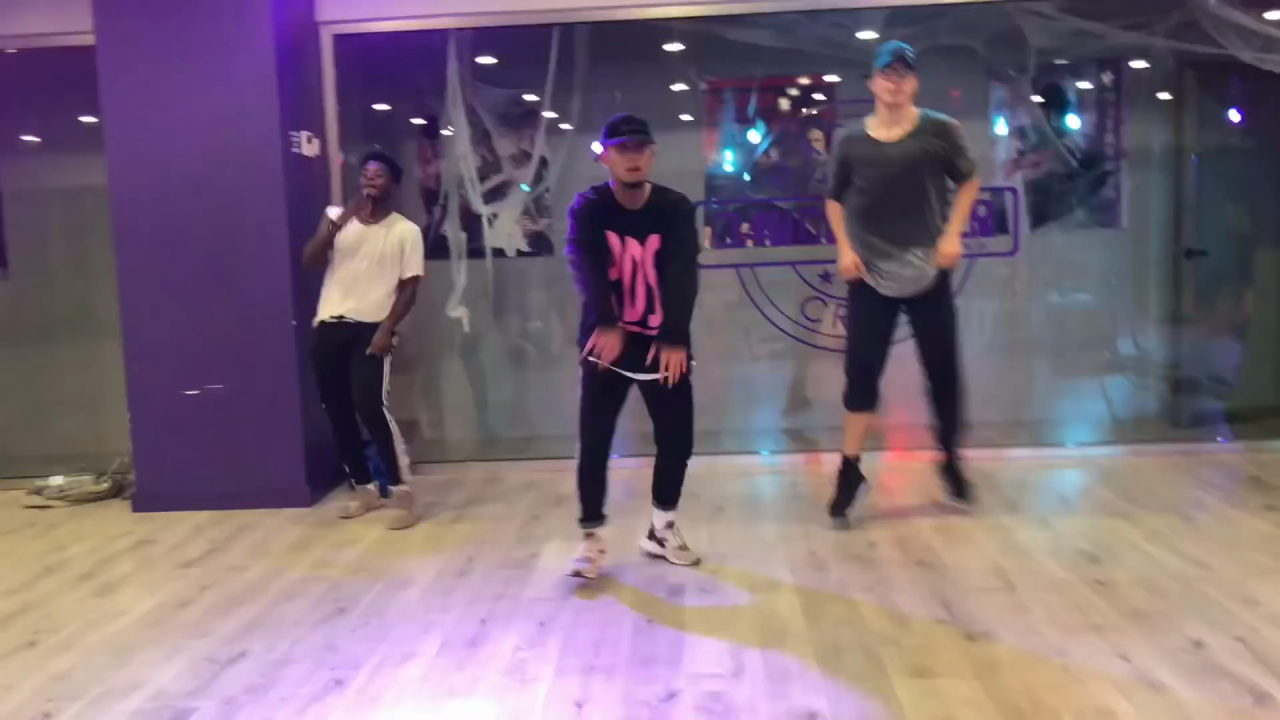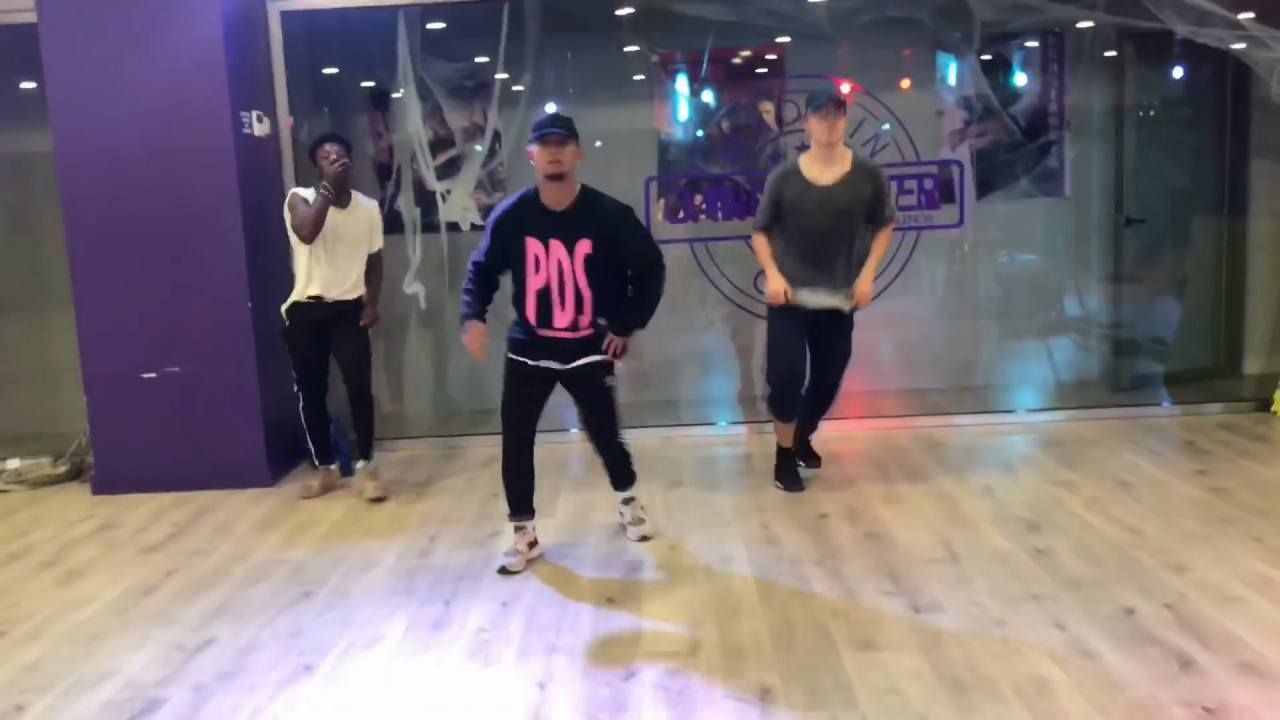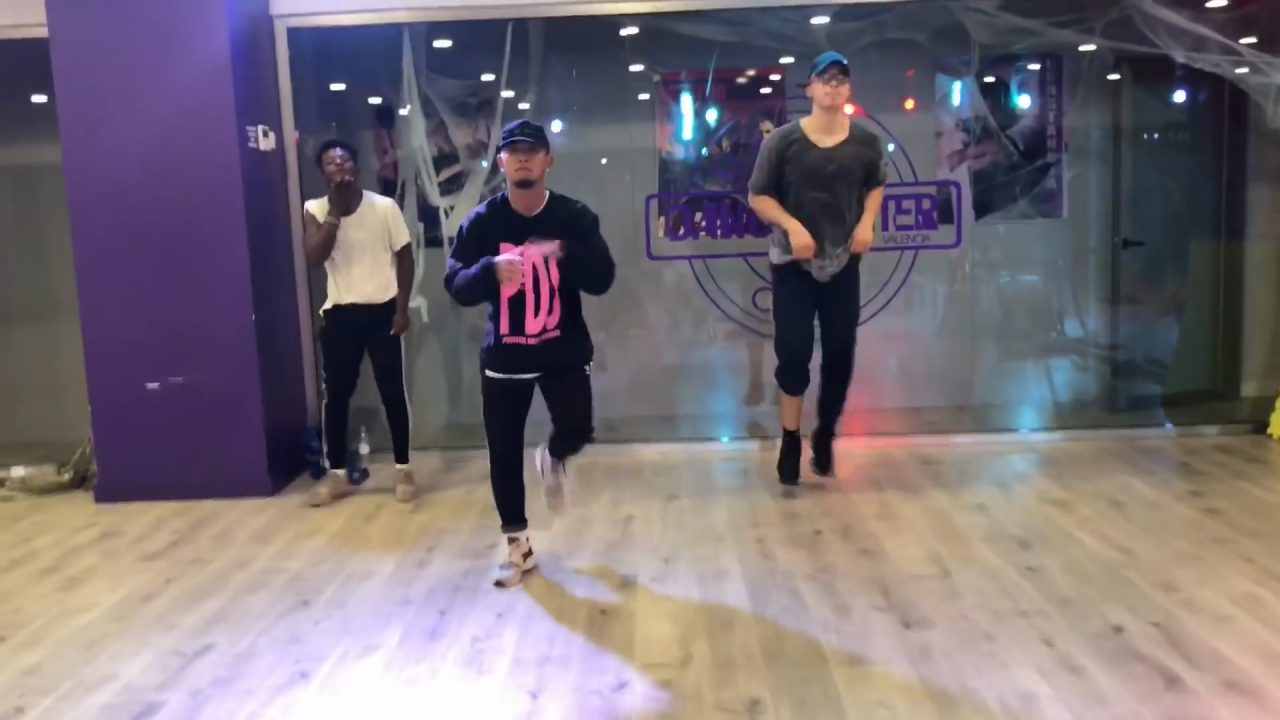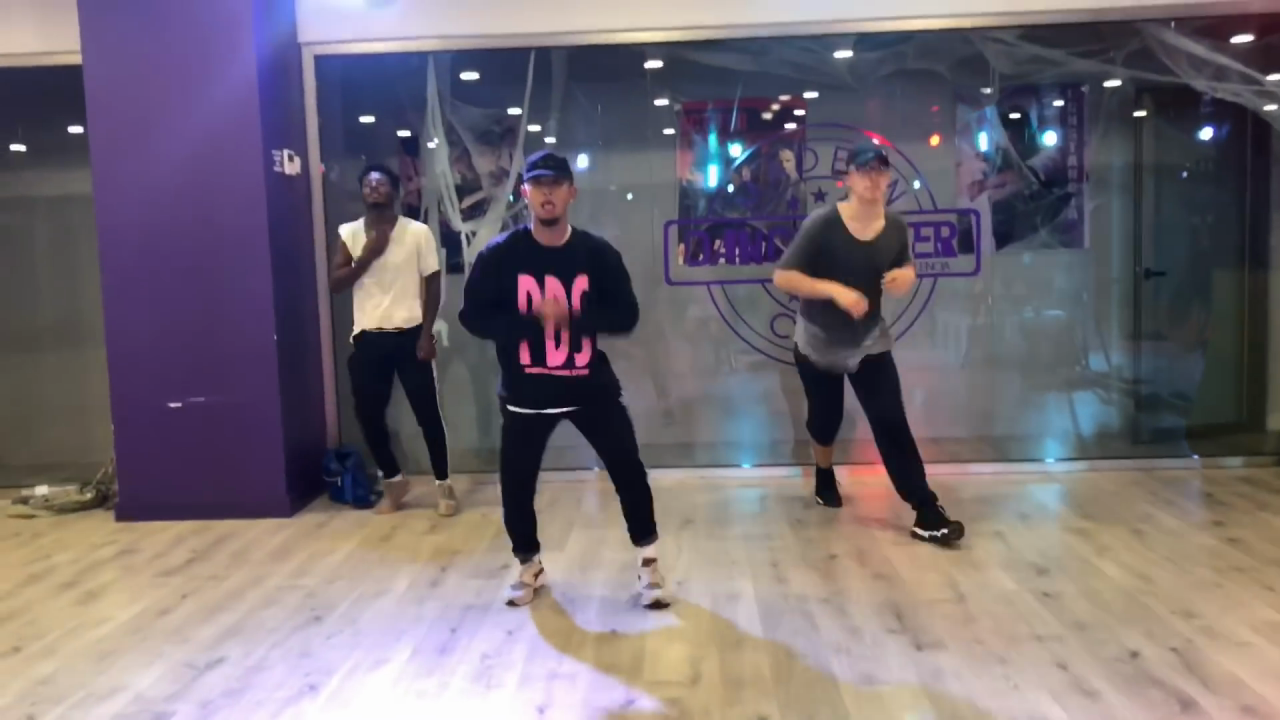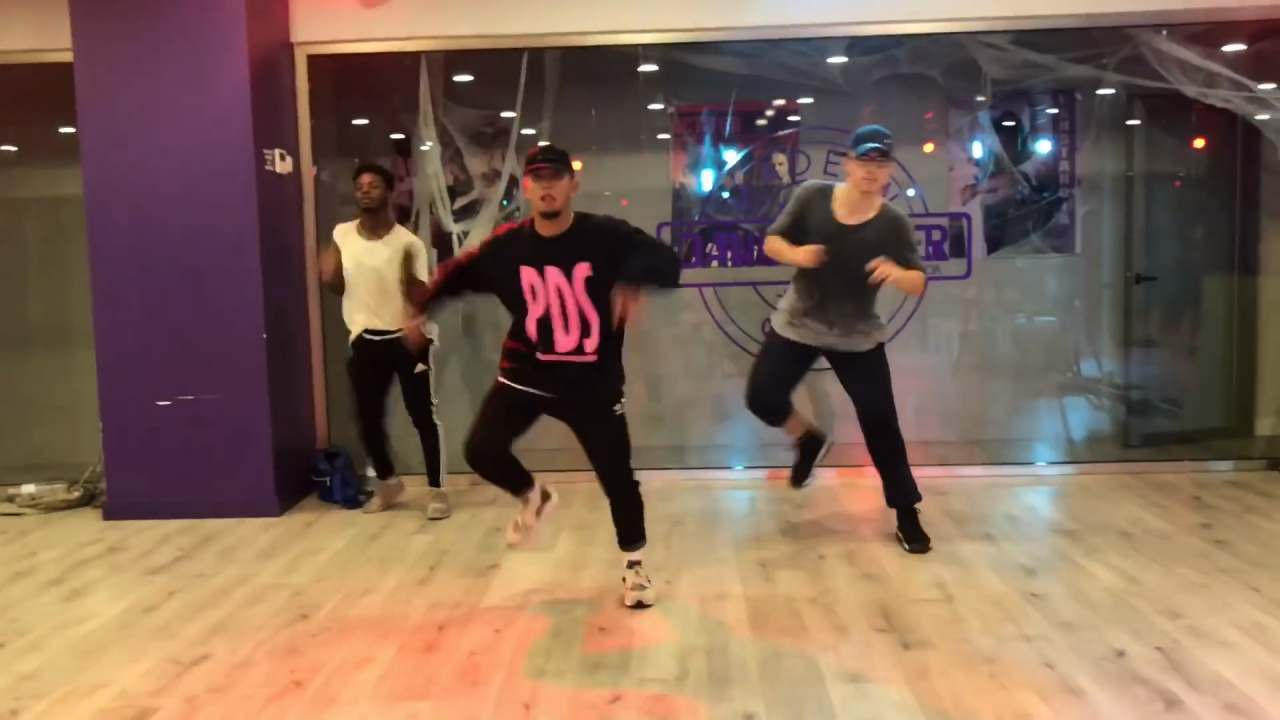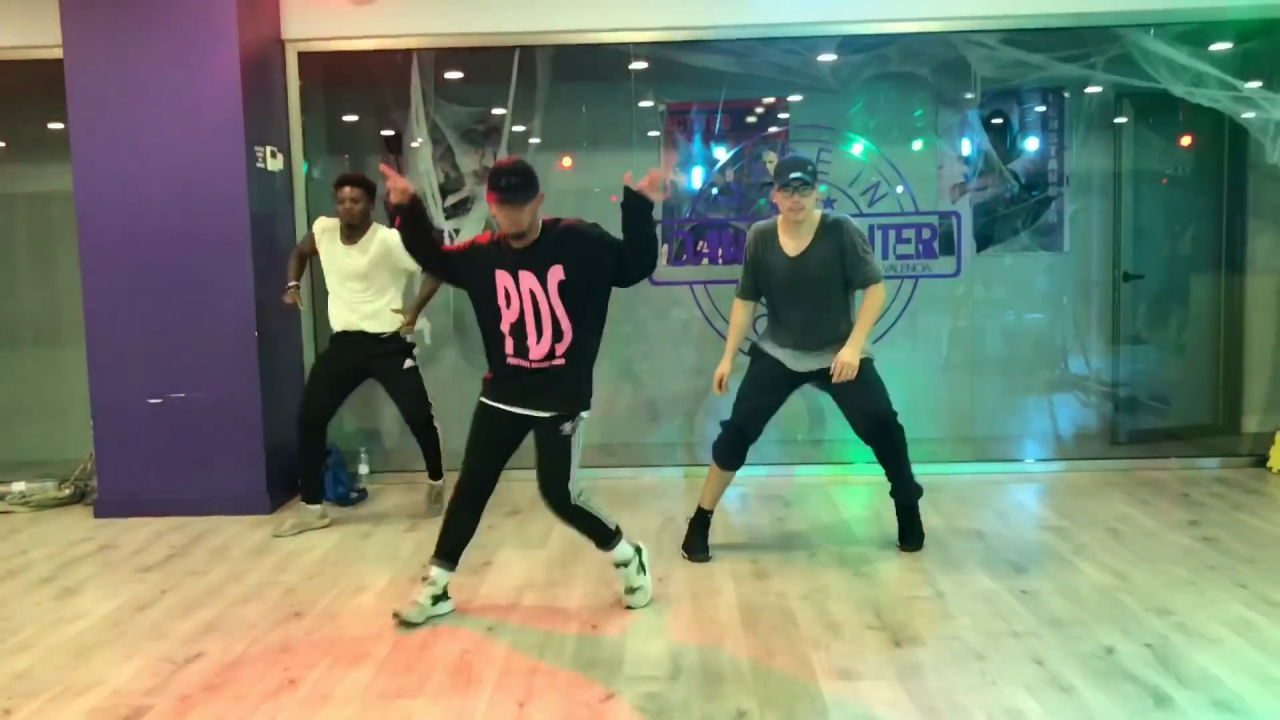
dt=0.3s
person 1, frame 1
left shoulder: (676, 210)
right shoulder: (588, 207)
left elbow: (682, 276)
right elbow: (585, 267)
left wrist: (676, 339)
right wrist: (603, 326)
left hip: (662, 346)
right hip: (607, 346)
left knee: (677, 439)
right knee: (595, 441)
left ankle: (661, 530)
right ankle: (593, 539)
person 1, frame 2
left shoulder: (610, 215)
right shoulder: (511, 215)
left elbow: (650, 270)
right elbow: (483, 270)
left wrist: (627, 326)
right wrist: (473, 315)
left hip: (590, 349)
right hip: (530, 348)
left knee: (605, 436)
right knee: (515, 439)
left ankle: (627, 502)
right ankle: (523, 533)
person 1, frame 3
left shoulder: (572, 215)
right shoulder: (481, 221)
left elbow: (600, 280)
right elbow: (458, 286)
left wrist: (576, 256)
right wrist: (496, 267)
left hip: (563, 350)
right hip: (504, 355)
left knee: (576, 430)
right knee: (504, 453)
left ankle: (553, 463)
right ankle: (517, 546)
person 1, frame 4
left shoulder: (598, 253)
right shoulder: (500, 255)
left elbow: (625, 315)
right elbow: (473, 316)
left wrist: (573, 318)
right wrist: (535, 318)
left hip: (590, 386)
right hip: (527, 390)
left knee: (628, 470)
right knee: (516, 486)
left ankle: (647, 562)
right ankle: (529, 566)
person 1, frame 5
left shoulder: (606, 236)
right shoulder: (508, 244)
left elbow: (665, 263)
right elbow: (462, 274)
left wrist: (633, 283)
right wrist: (425, 302)
left hip: (593, 382)
right hip: (525, 376)
left knee: (617, 477)
right knee: (480, 449)
left ankle: (633, 564)
right ankle: (532, 496)
person 1, frame 6
left shoulder: (579, 242)
right shoulder: (482, 253)
left elbow: (635, 266)
right elbow: (434, 258)
left wrist: (638, 206)
right wrist: (409, 209)
left hip: (563, 396)
right hip: (504, 393)
left knee: (560, 493)
right knee: (471, 487)
left ankle: (627, 556)
right ankle: (436, 585)
person 2, frame 1
left shoulder: (939, 131)
right shoulder: (851, 141)
left elbow: (968, 181)
right elbow: (834, 198)
left wrist: (953, 234)
right wrist: (844, 247)
left hip: (928, 270)
right hip: (870, 273)
left knee: (942, 368)
right knee: (862, 368)
left ankle: (949, 460)
right ankle: (850, 470)
person 2, frame 2
left shoulder: (867, 175)
right shoulder: (784, 176)
left elbow: (883, 225)
right elbow: (761, 232)
left wrist: (868, 274)
right wrist: (771, 275)
left hip: (838, 297)
right hip: (790, 297)
left knee: (826, 383)
right knee: (785, 378)
left ankle: (802, 439)
right ankle: (786, 457)
person 2, frame 3
left shoulder: (866, 141)
right shoulder: (784, 140)
left elbow: (875, 186)
right elbow: (757, 196)
left wrist: (867, 222)
right wrist: (791, 226)
left hip: (842, 259)
right hip: (793, 261)
left knee: (841, 350)
right knee: (794, 350)
left ankle: (824, 438)
right ankle: (791, 440)
person 2, frame 4
left shoulder: (897, 229)
right shoulder: (822, 224)
right elbow: (783, 276)
left wrist: (905, 276)
right wrist: (834, 290)
left hip: (870, 341)
right hip: (819, 341)
left knee: (891, 422)
right knee: (824, 418)
left ankle: (927, 512)
right ankle: (824, 475)
person 2, frame 5
left shoulder: (894, 224)
right shoulder: (811, 197)
left elbow: (917, 280)
right elbow: (772, 241)
left wrist: (896, 273)
right wrist: (794, 253)
left hip: (856, 334)
right hip: (797, 322)
left knee: (879, 419)
right knee: (762, 397)
left ankle: (907, 516)
right ankle: (808, 438)
person 2, frame 6
left shoulder: (841, 231)
right shoulder: (761, 236)
left elbow: (875, 287)
right elbow: (746, 296)
left wrist: (853, 346)
right wrist: (728, 355)
left hip: (838, 352)
right hip: (777, 351)
left knee: (879, 421)
right knee: (739, 429)
left ankle: (907, 508)
right ankle: (700, 521)
person 3, frame 1
left shoulder: (406, 231)
right shoulder: (337, 219)
left elbow: (409, 286)
right elbow: (311, 261)
left wrist: (388, 329)
right wrist: (340, 219)
left hip: (371, 330)
right hip: (331, 328)
left knee: (371, 407)
right knee: (338, 413)
left ankle: (400, 492)
right ankle: (364, 487)
person 3, frame 2
left shoulder: (368, 207)
right shoulder: (301, 198)
left elbow: (374, 260)
right elbow: (306, 234)
left wrist: (372, 302)
right wrist: (327, 187)
left hip: (349, 309)
right hip: (306, 309)
left knee: (359, 386)
right knee: (311, 393)
left ankle: (366, 467)
right ankle: (326, 468)
person 3, frame 3
left shoulder: (384, 207)
right shoulder: (315, 211)
left elbow: (405, 257)
right elbow: (315, 259)
left wrist: (402, 307)
right wrist: (335, 213)
left hip: (382, 311)
right hip: (340, 313)
left knee: (392, 392)
right knee: (336, 394)
left ankle: (403, 470)
right ankle: (337, 474)
person 3, frame 4
left shoulder: (418, 232)
right shoulder: (349, 233)
left elbow: (432, 285)
right elbow: (336, 284)
left wrist: (427, 333)
right wrist: (367, 256)
left hip: (409, 336)
right hip: (369, 338)
left knee: (427, 412)
right knee: (368, 415)
left ankle: (444, 485)
right ankle: (393, 482)
person 3, frame 5
left shoulder: (407, 242)
right shoulder: (342, 235)
right elbow: (332, 280)
left wrist: (411, 284)
right wrist: (328, 271)
left hip: (407, 339)
right hip: (366, 339)
left knee: (422, 415)
right knee: (368, 420)
left ankle: (437, 490)
right ankle: (388, 481)
person 3, frame 6
left shoulder: (388, 239)
right shoulder: (323, 231)
right elbow: (299, 251)
left wrist: (415, 310)
right wrist: (293, 285)
left hip: (387, 343)
right hip: (344, 342)
left knee: (419, 415)
right knee: (309, 416)
left ankle: (436, 484)
right ankle: (311, 507)
